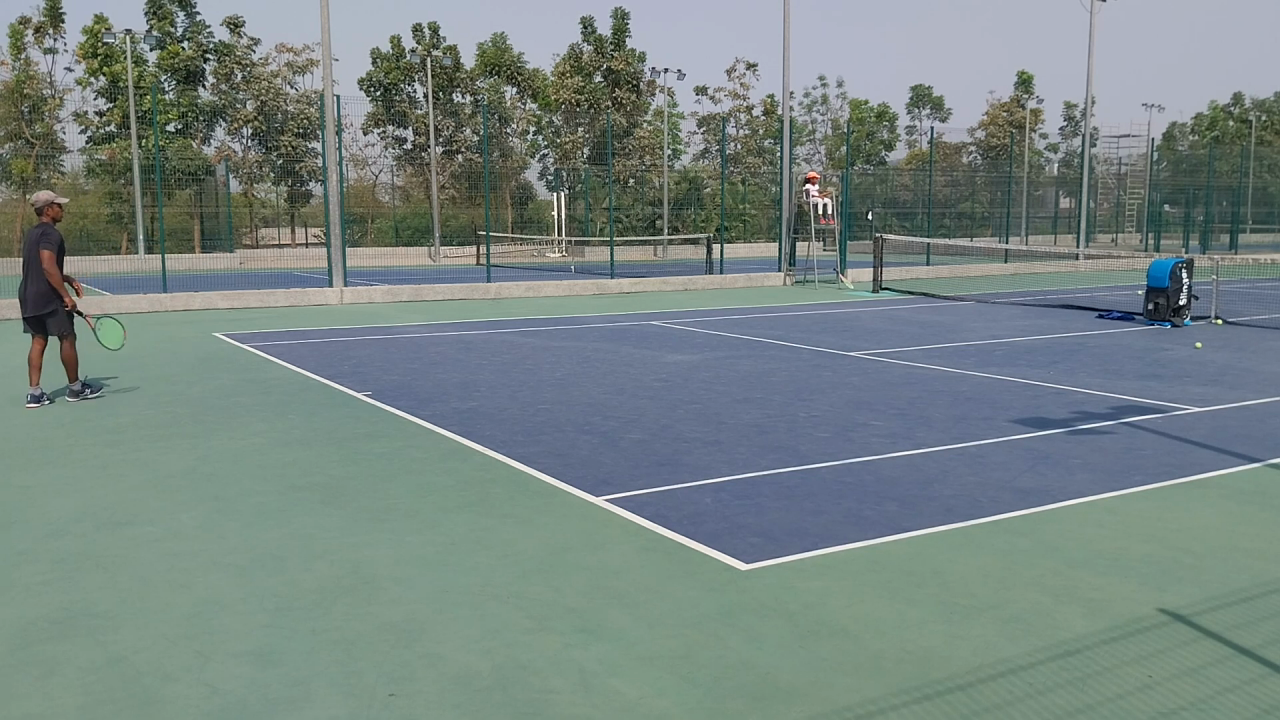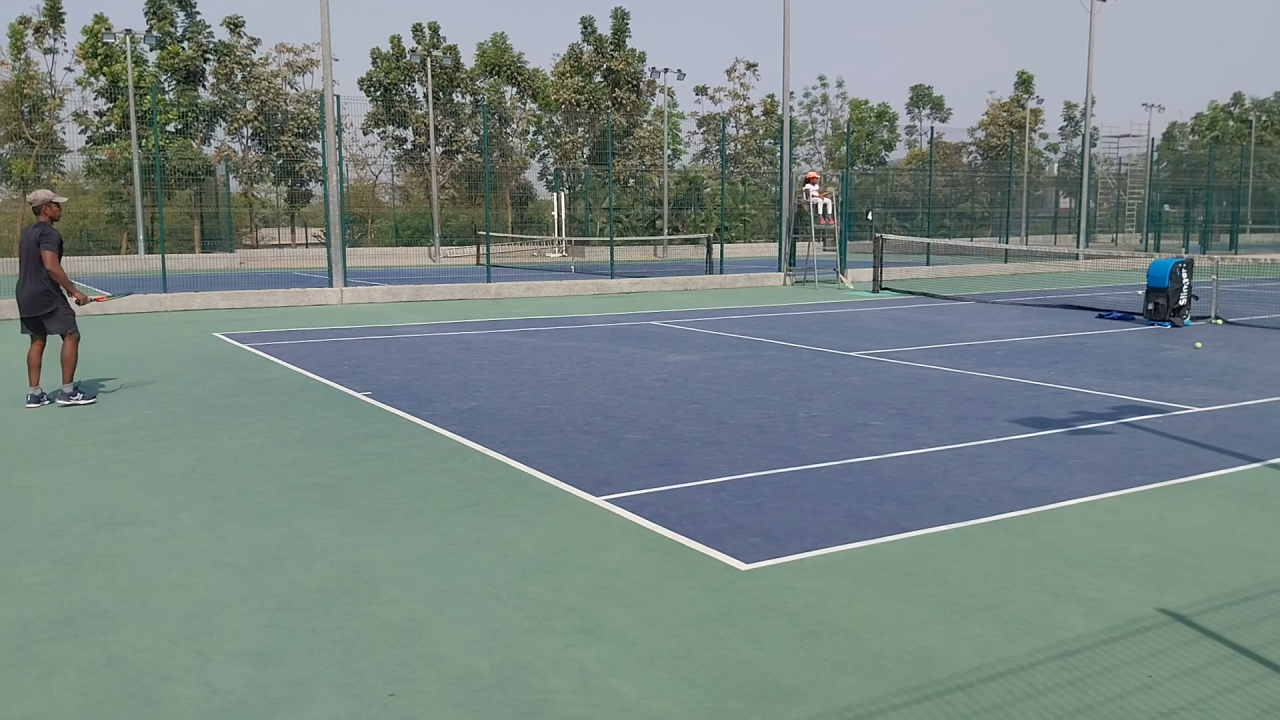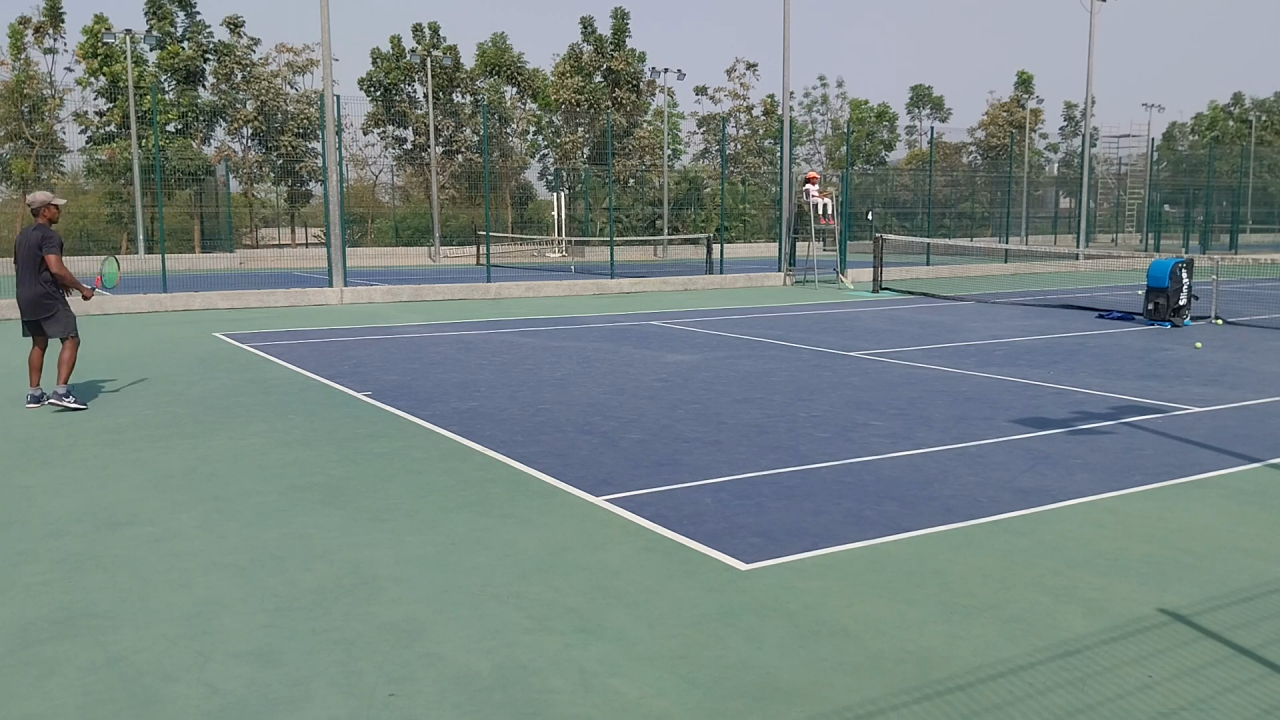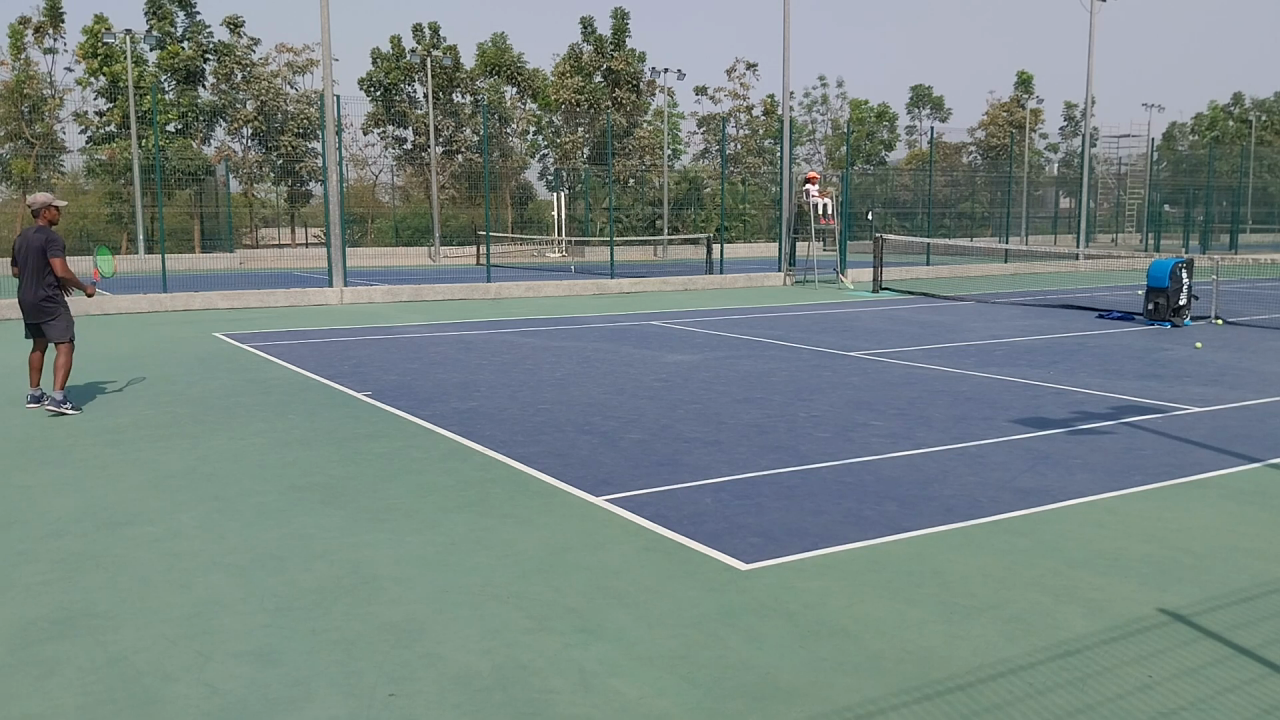
dt=0.1s
person 1, frame 1
left shoulder: (32, 233)
right shoulder: (49, 233)
right elbow: (48, 266)
left wrist: (68, 280)
right wrist: (66, 295)
left hip: (28, 295)
right hip: (47, 297)
left knee: (38, 342)
right knee: (67, 338)
left ankle: (35, 393)
right ankle: (75, 387)
person 1, frame 2
left shoulder: (27, 233)
right shoulder: (48, 233)
right elbow: (51, 265)
left wrist: (62, 282)
right wrist: (74, 290)
left hip: (25, 296)
right hip: (46, 296)
left knee: (37, 342)
right knee: (71, 337)
left ankle: (34, 393)
right ankle: (69, 389)
person 1, frame 3
left shoulder: (23, 236)
right shoulder: (49, 236)
right elbow: (57, 269)
right wrist: (82, 288)
left hip: (26, 298)
right hip: (48, 299)
left knee: (38, 344)
right knee: (71, 340)
left ankle: (35, 394)
right ankle: (61, 392)
person 1, frame 4
left shoulder: (20, 238)
right shoulder: (51, 238)
left elbow: (16, 271)
right elbow: (62, 271)
right wrist: (85, 288)
left hip: (27, 301)
right hip: (50, 302)
left knee: (39, 346)
right knee: (65, 346)
left ankle: (35, 394)
right ankle: (58, 398)
